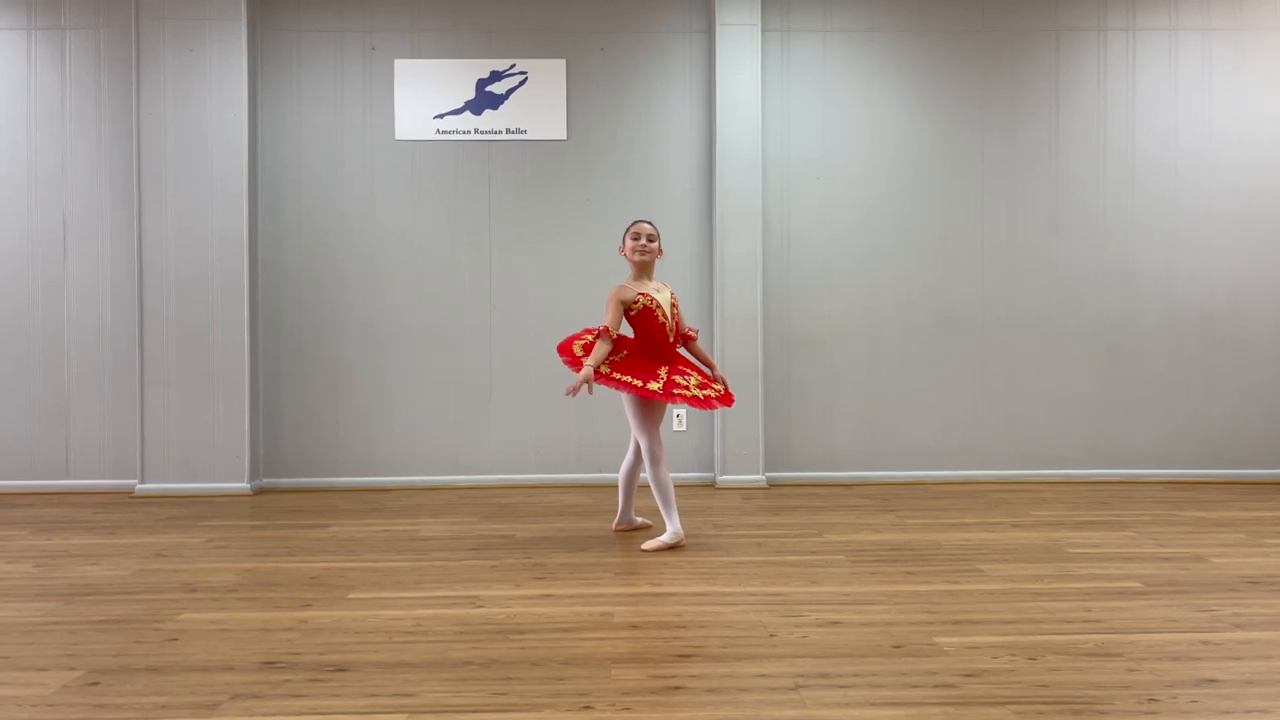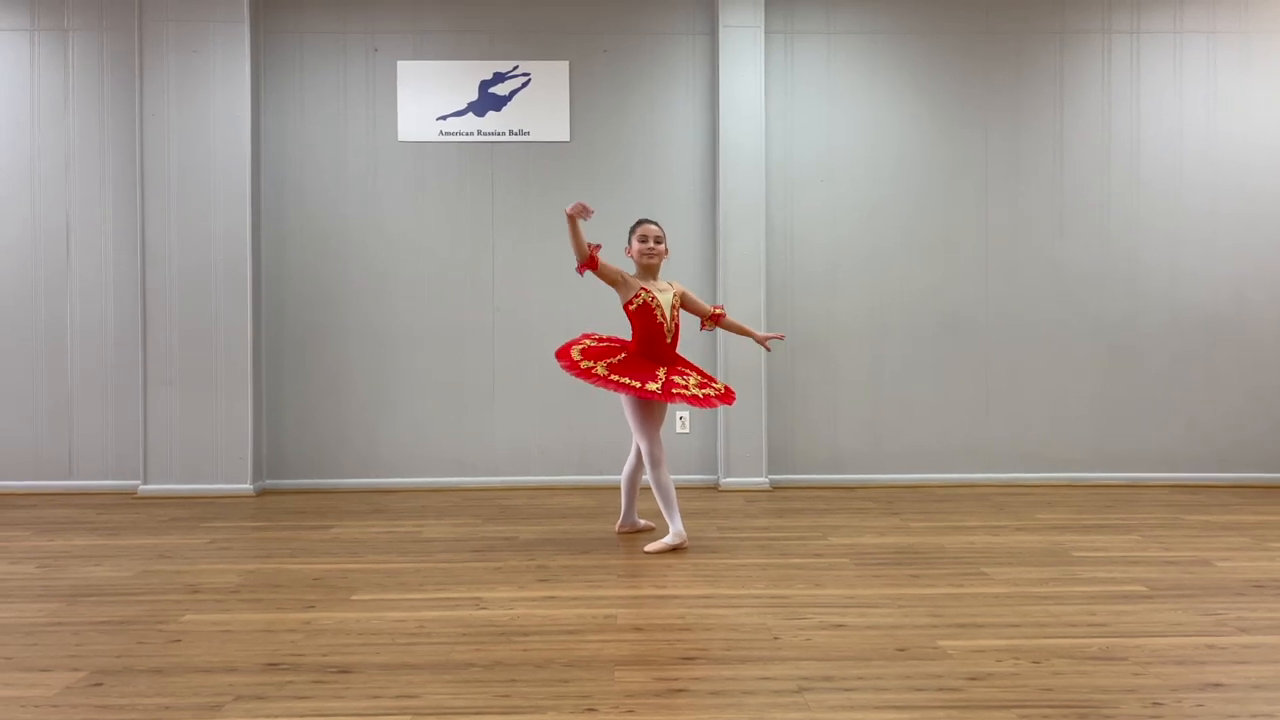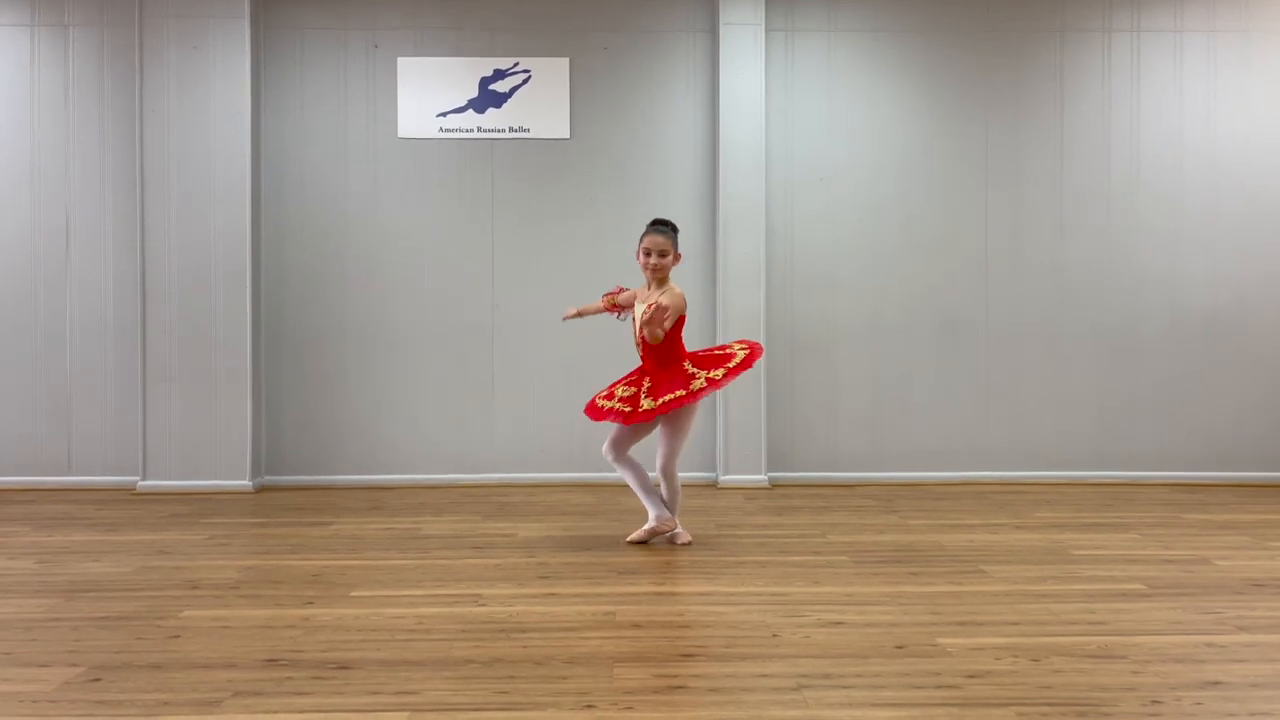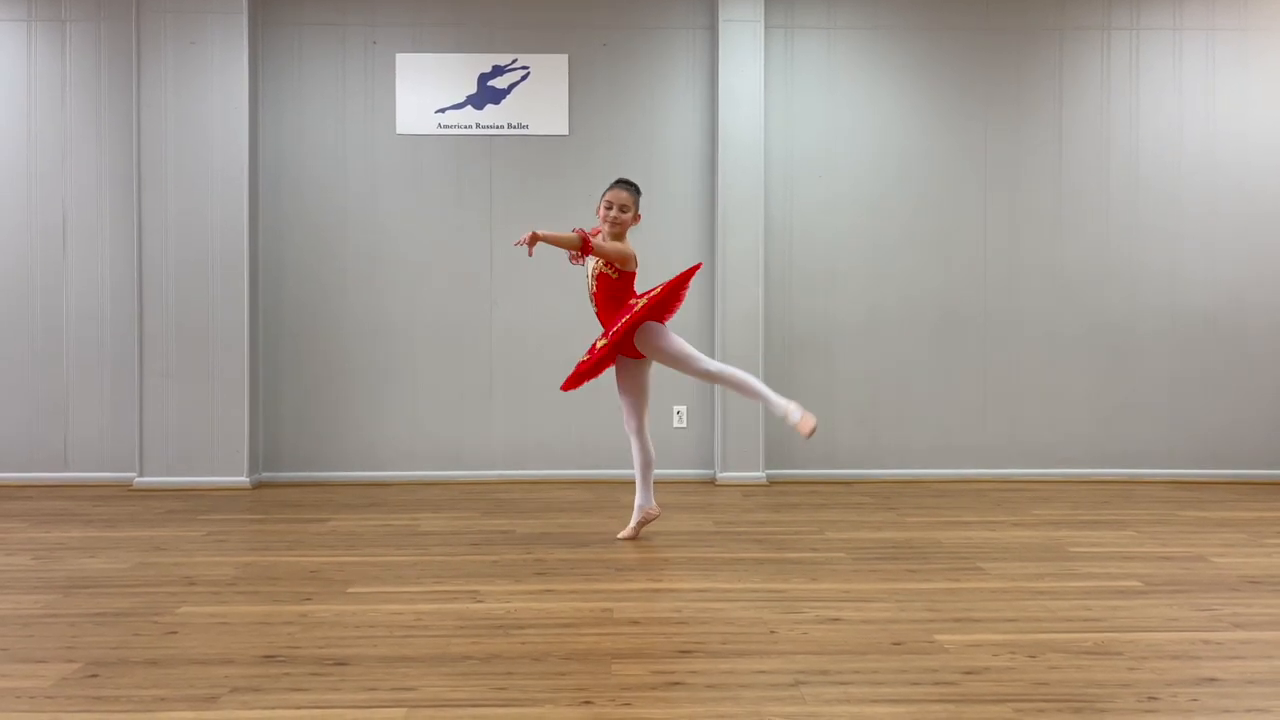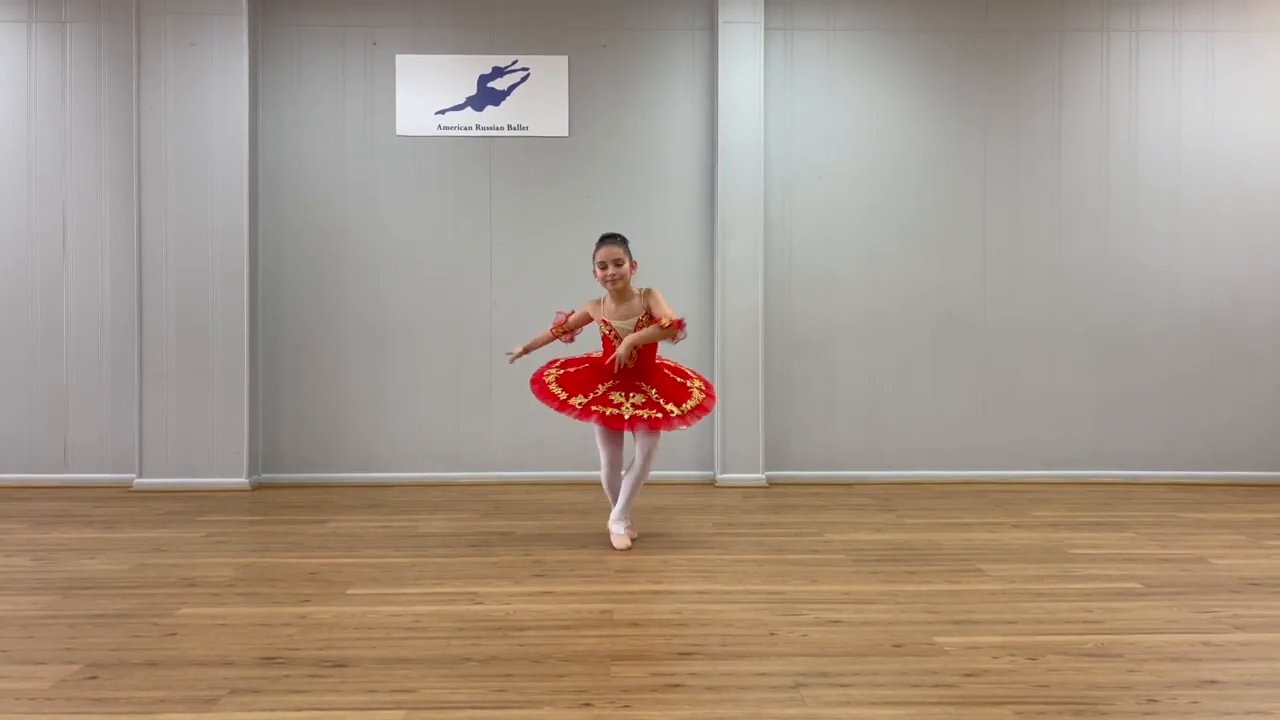
dt=0.7s
person 1, frame 1
left shoulder: (668, 290)
right shoulder: (621, 293)
left elbow: (685, 335)
right elbow: (607, 336)
left wrist: (712, 367)
right wrist: (588, 367)
left hip: (664, 373)
right hip: (636, 371)
left knee: (640, 448)
right knee: (653, 451)
left ankle: (625, 515)
right ankle: (673, 528)
person 1, frame 2
left shoulder: (676, 291)
right shoulder: (624, 282)
left elbow: (712, 315)
right elbow: (585, 259)
left wrist: (754, 334)
right wrist: (573, 221)
left hip: (663, 373)
right hip: (635, 371)
left knee: (643, 450)
right knee: (653, 452)
left ankle: (628, 517)
right ankle: (676, 530)
person 1, frame 3
left shoulder: (674, 297)
right shoulder: (638, 293)
left elbow: (656, 337)
right elbow: (612, 302)
left wrist: (655, 325)
right wrist: (579, 311)
left hip: (684, 382)
right hip: (652, 384)
left knee: (665, 467)
right knee: (613, 448)
left ankle: (672, 521)
right ankle: (659, 516)
person 1, frame 4
left shoulder: (623, 252)
right shoulder: (599, 239)
left elbow: (585, 244)
right elbow: (587, 237)
left wrist: (539, 236)
left hip: (640, 329)
right hip: (621, 342)
left knee: (708, 368)
right knee: (635, 427)
left ankle: (784, 407)
right ankle: (644, 506)
person 1, frame 5
left shoulder: (649, 297)
right shoulder: (595, 308)
left elbow: (674, 329)
right elbow: (560, 327)
left wrist: (630, 340)
right wrist: (526, 347)
left hip: (650, 383)
right hip: (606, 388)
left knee: (645, 455)
right knee: (611, 464)
left ankle: (619, 519)
right ankle: (620, 518)
